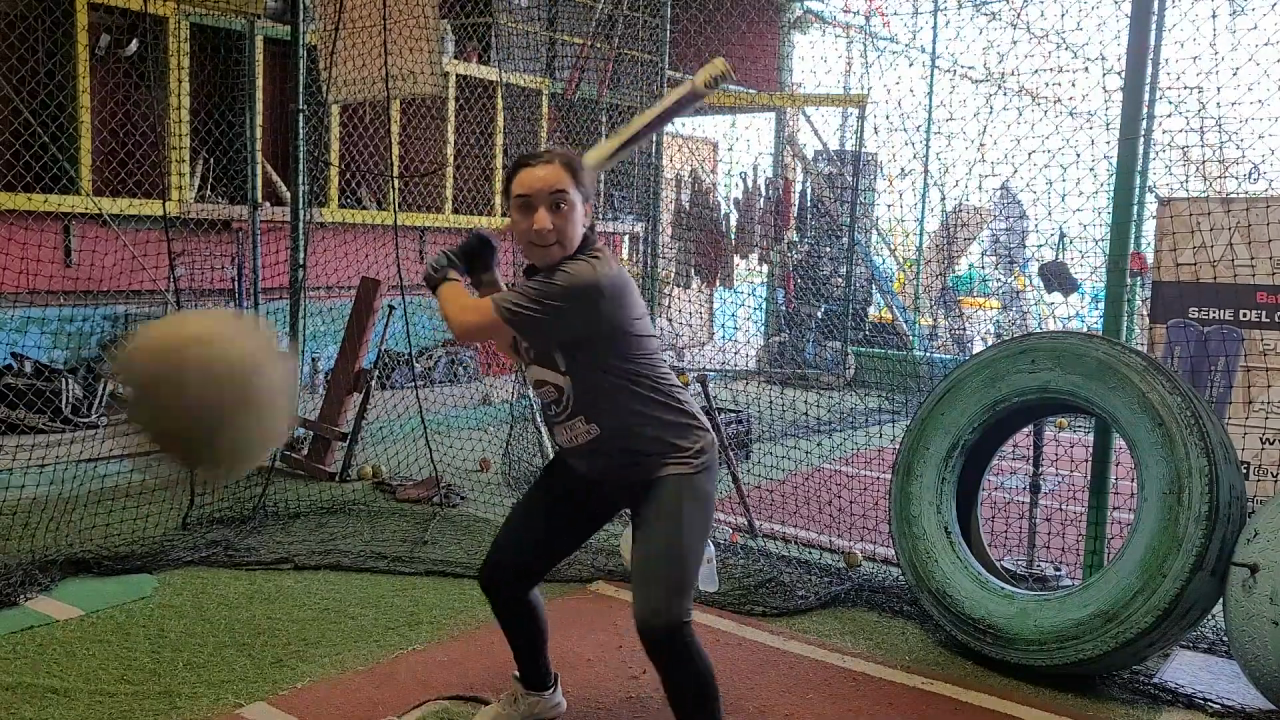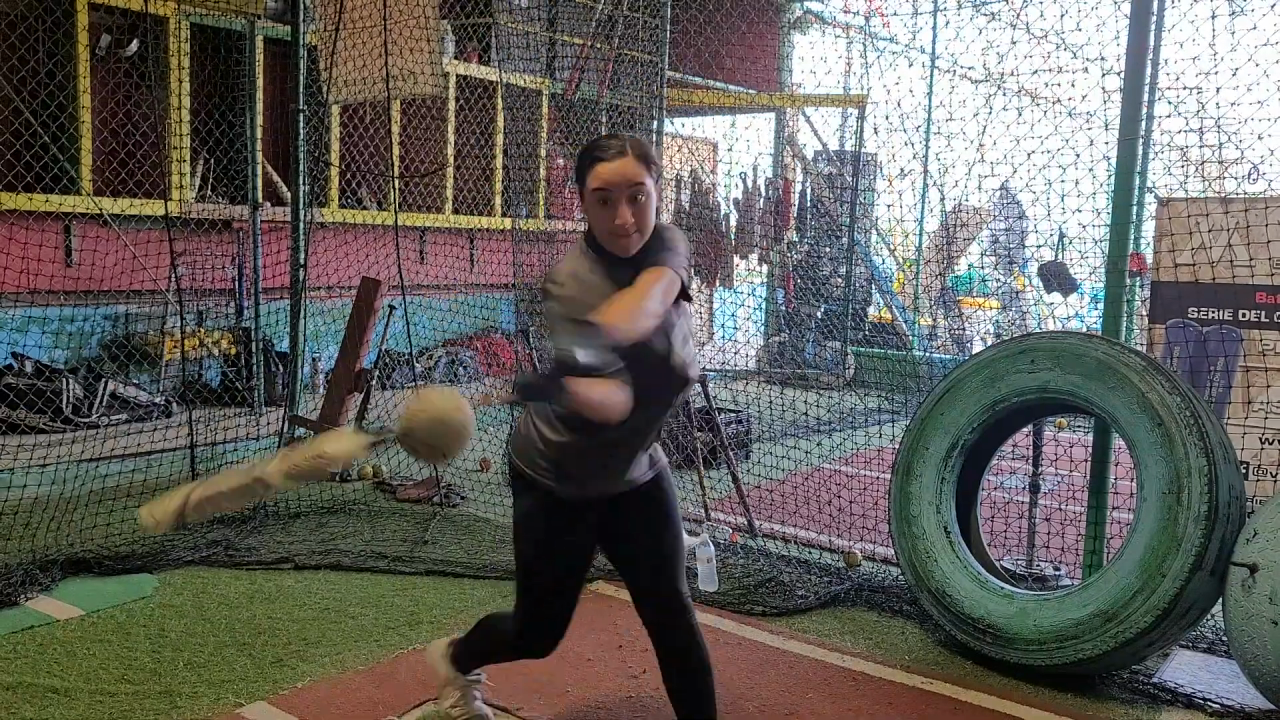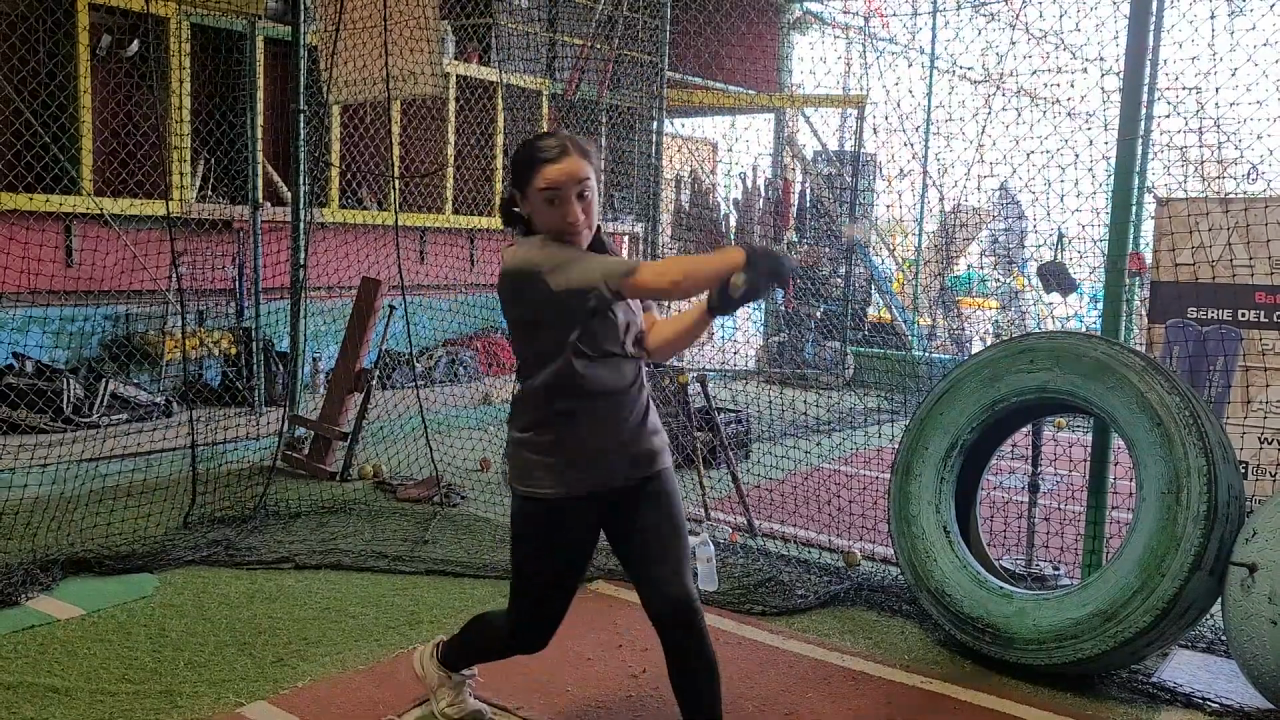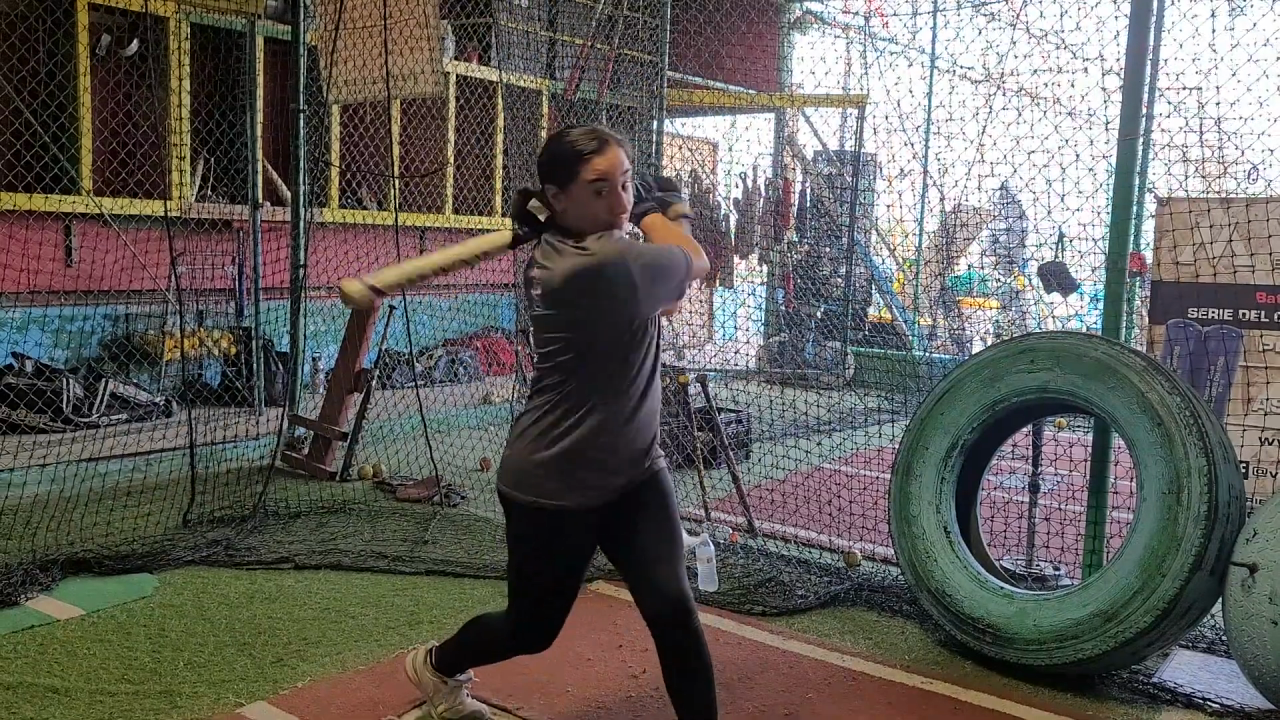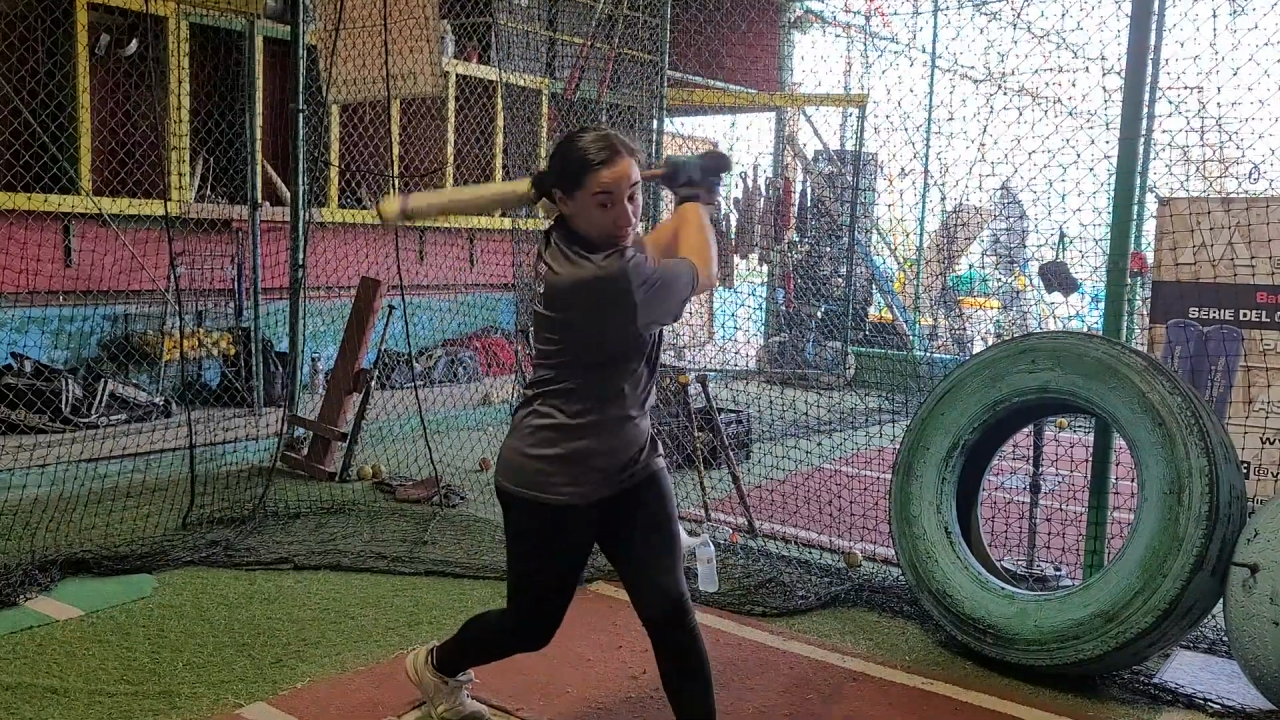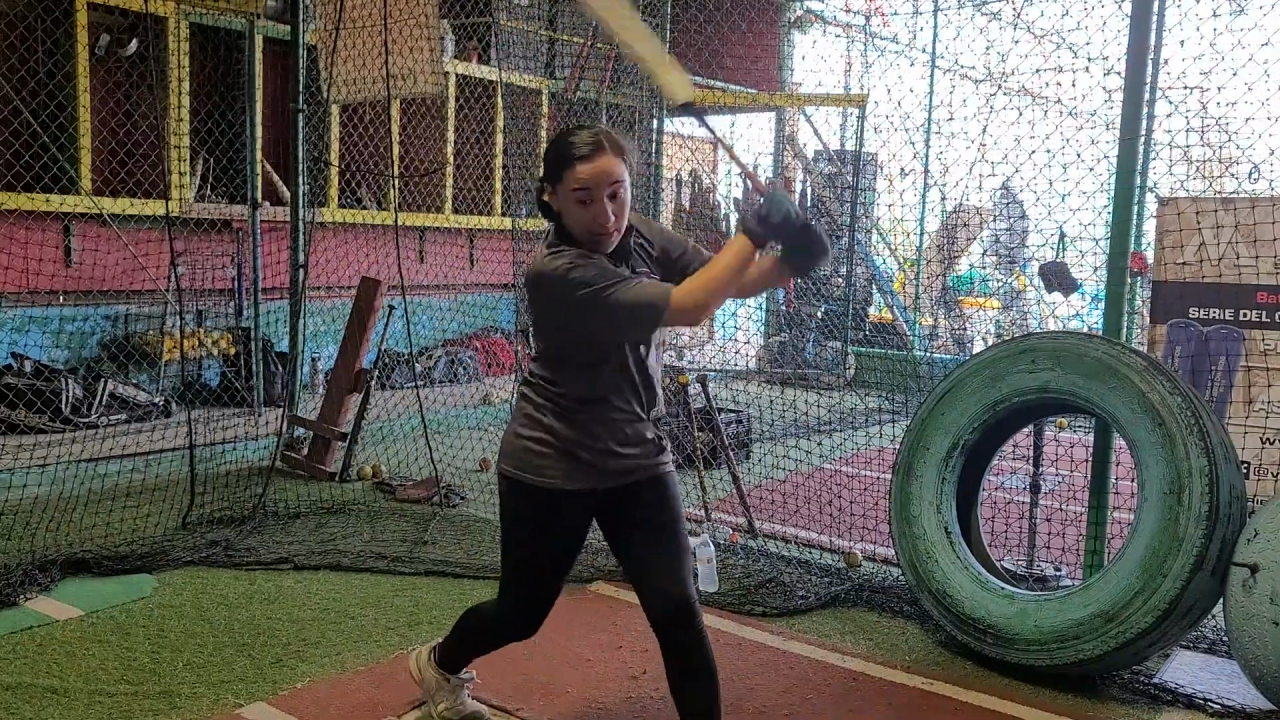
dt=0.2s
person 1, frame 1
left shoulder: (593, 279)
right shoulder: (539, 276)
left elbow: (473, 323)
right elbow: (505, 321)
left wrist: (442, 279)
right wrist: (483, 275)
left hip: (671, 462)
right hip: (587, 463)
left knee: (662, 624)
right knee: (501, 575)
person 1, frame 2
left shoulder: (667, 243)
right shoulder: (571, 265)
left elbow: (645, 302)
right elbow: (599, 398)
left wrist: (589, 343)
right wrist: (598, 395)
left hip: (636, 467)
right hip: (558, 474)
left knee: (670, 612)
right knee: (537, 630)
right ankle: (459, 661)
person 1, frame 3
left shoulder: (595, 257)
right shoulder: (527, 264)
left elbow: (655, 340)
right elbow: (652, 280)
left wrist: (724, 297)
right wrist: (745, 262)
left hip: (637, 462)
right hip: (553, 477)
left knee: (677, 607)
right knee: (532, 626)
right ankle: (443, 660)
person 1, frame 4
left shoulder: (559, 247)
right shoulder: (600, 264)
left elbow: (664, 268)
right elbow: (692, 265)
left wrist: (657, 206)
right wrist: (655, 211)
left hip: (631, 465)
right hip: (552, 480)
left knee: (672, 608)
right knee: (533, 628)
right ankle: (434, 664)
person 1, frame 5
left shoulder: (580, 246)
right shoulder: (591, 273)
left elbow: (660, 251)
right elbow: (699, 273)
left wrist: (693, 195)
right wrist: (694, 195)
left hip: (628, 459)
right hip: (553, 475)
left knee: (667, 608)
right knee: (530, 626)
right ankle: (436, 664)
person 1, frame 6
left shoulder: (643, 238)
right shoulder: (554, 271)
left elbow: (736, 278)
right elbow: (682, 305)
left wrist: (789, 254)
right wrist: (755, 232)
left hip: (636, 457)
right hip: (548, 468)
left knee: (675, 608)
right knee: (520, 612)
right ankle: (439, 663)
